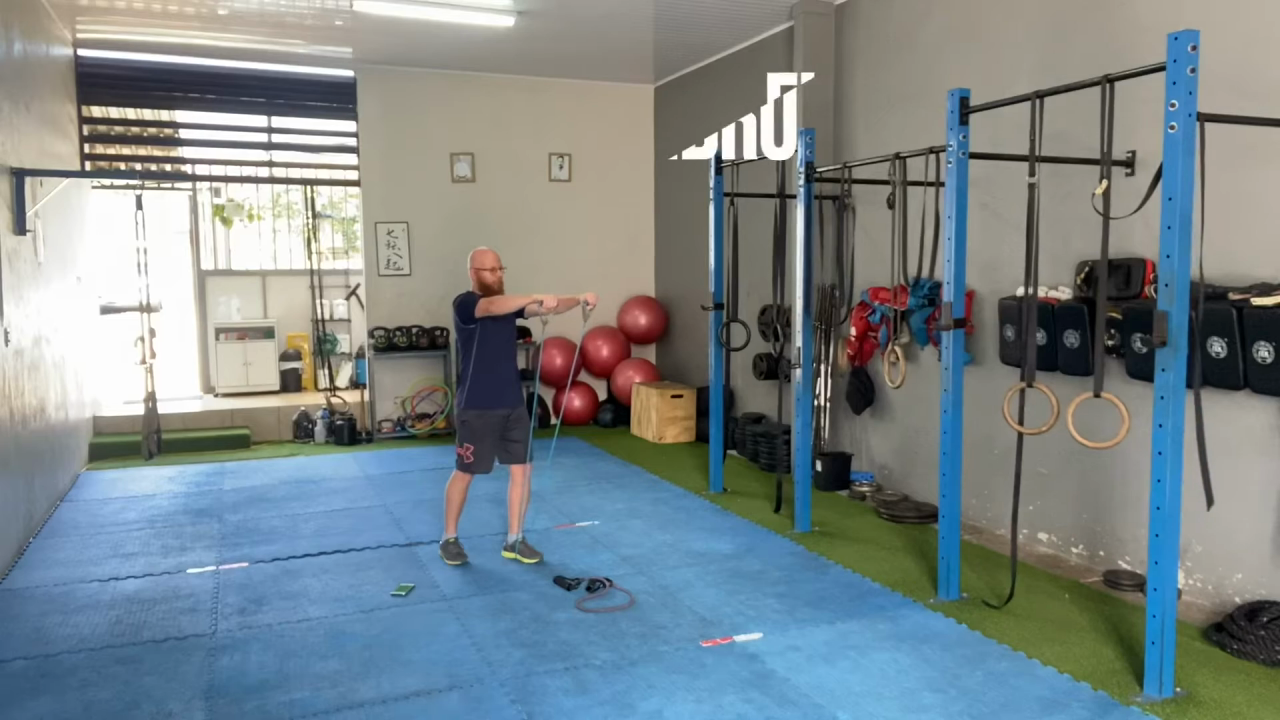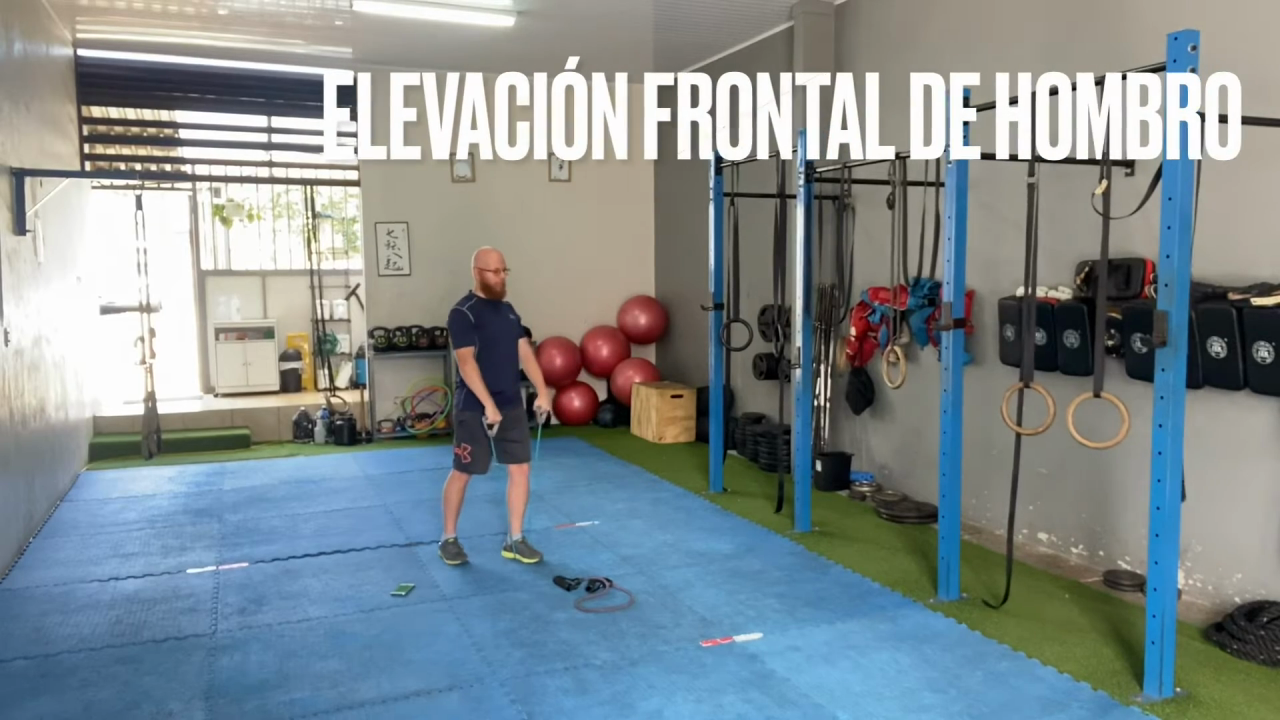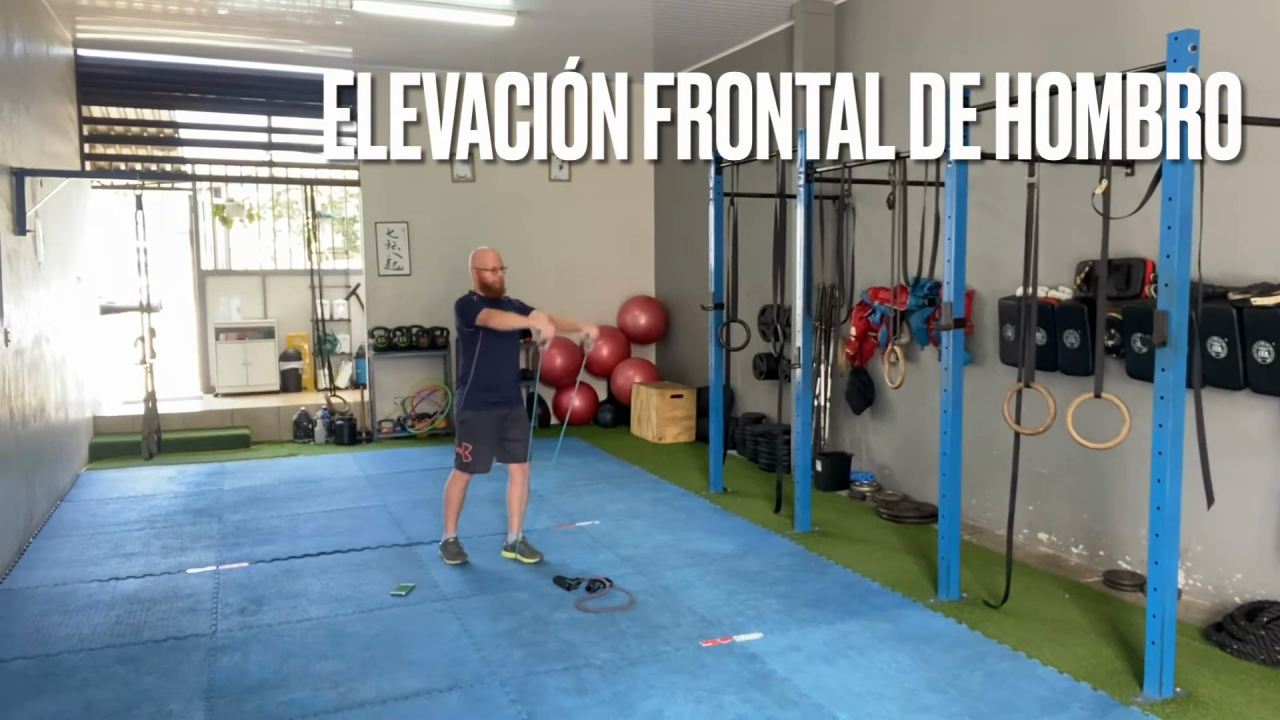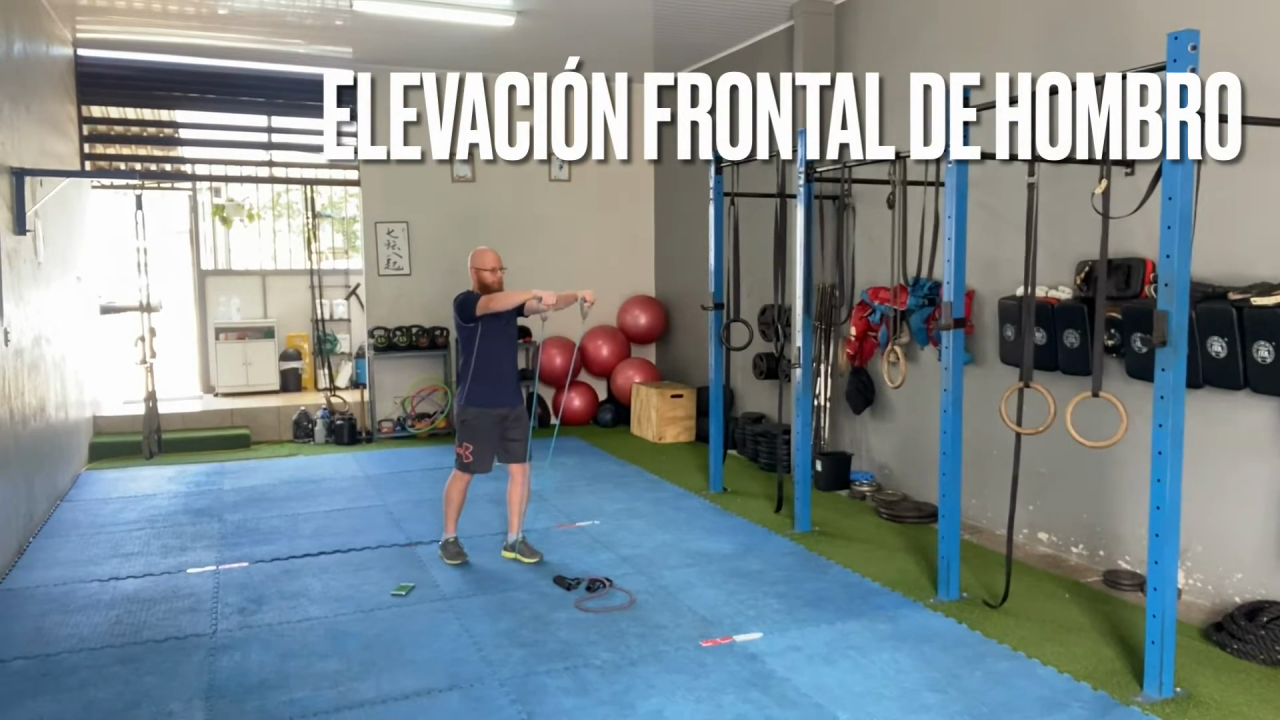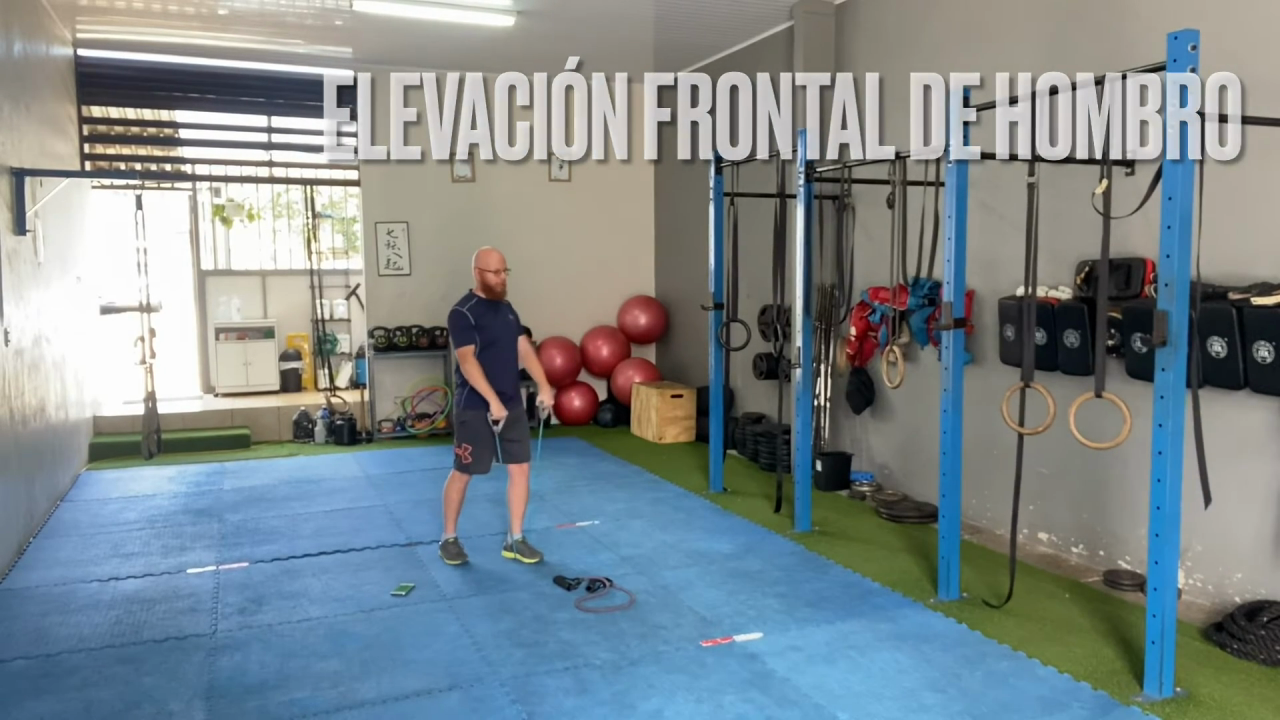
dt=1s
person 1, frame 1
left shoulder: (507, 303)
right shoulder: (464, 304)
left elbow: (546, 309)
right elbow: (492, 306)
left wrist: (577, 300)
right wrist: (537, 298)
left hip: (513, 404)
right hip: (477, 408)
left knee: (521, 469)
right knee: (464, 473)
left ankle: (514, 540)
right ankle: (449, 538)
person 1, frame 2
left shoulder: (508, 310)
right shoulder: (463, 313)
left elbow: (525, 353)
right elbow: (466, 363)
left wrist: (542, 392)
right wrist: (488, 405)
left hip: (513, 406)
right hip: (475, 409)
left knee: (520, 469)
right knee: (462, 473)
left ankle: (515, 539)
right ankle: (448, 538)
person 1, frame 3
left shoulder: (510, 305)
right shoulder: (467, 306)
left elbow: (547, 319)
right elbow: (493, 319)
left wrist: (581, 327)
right wrist: (534, 323)
left hip: (512, 405)
right hip: (476, 408)
left knee: (520, 469)
right knee: (464, 473)
left ankle: (514, 539)
right ankle: (449, 538)
person 1, frame 4
left shoulder: (509, 302)
right shoulder: (465, 303)
left elbow: (545, 305)
right elbow: (492, 304)
left wrist: (575, 297)
right wrist: (535, 294)
left hip: (512, 403)
right hip: (476, 407)
left knee: (520, 469)
right knee: (464, 473)
left ankle: (514, 539)
right ankle: (449, 538)
person 1, frame 5
left shoulder: (507, 309)
right shoulder: (463, 313)
left elbow: (524, 350)
right elbow: (467, 361)
left wrist: (544, 386)
right wrist: (492, 401)
left hip: (512, 405)
right hip: (475, 409)
left knee: (520, 469)
right knee: (462, 473)
left ankle: (515, 539)
right ankle: (449, 538)
